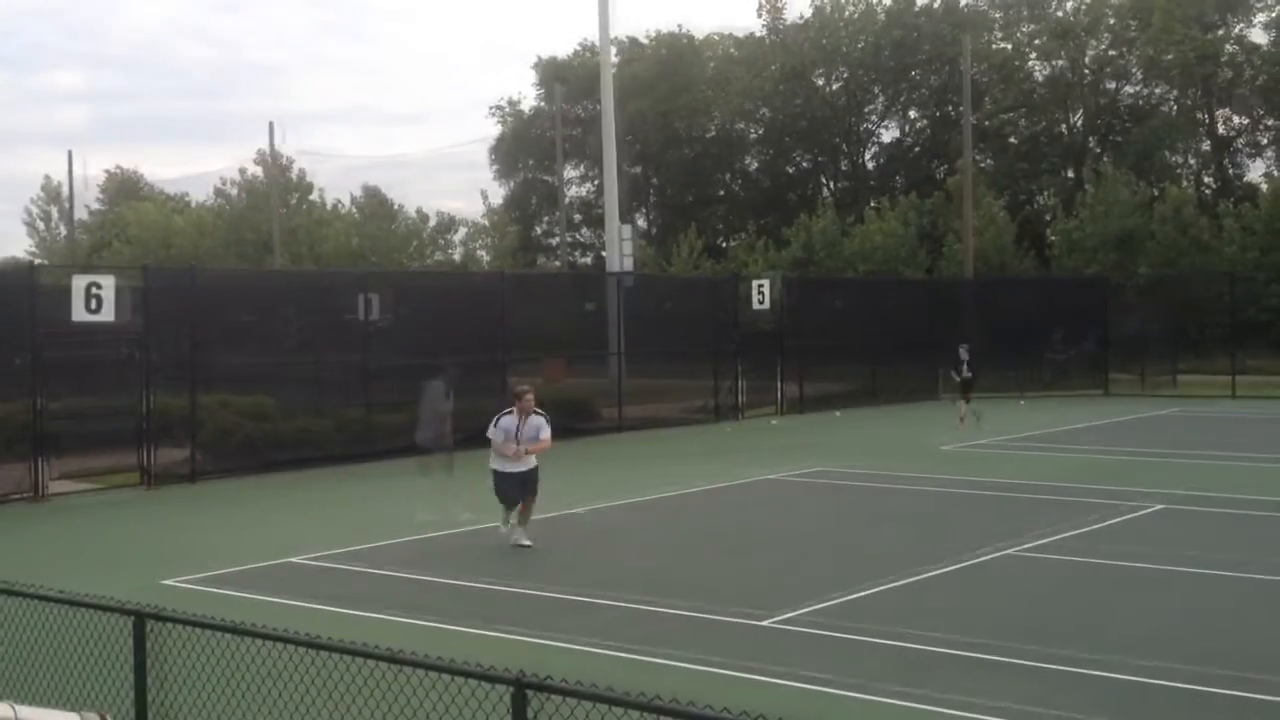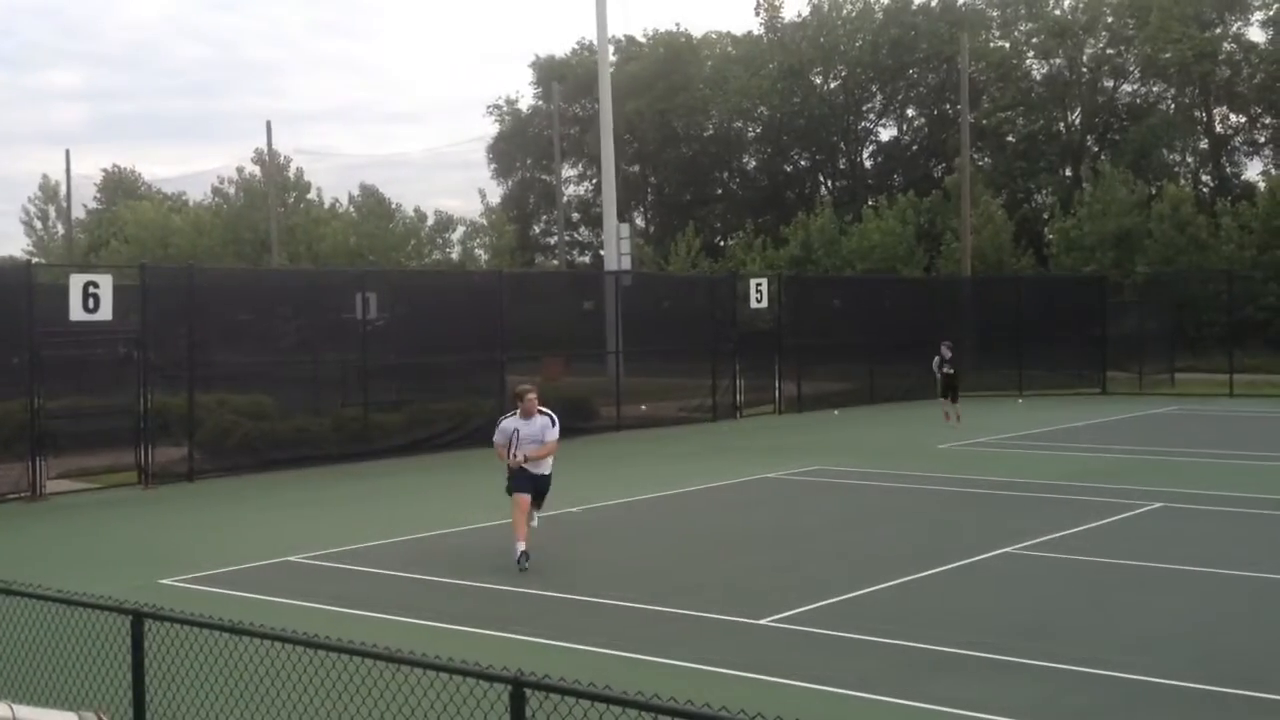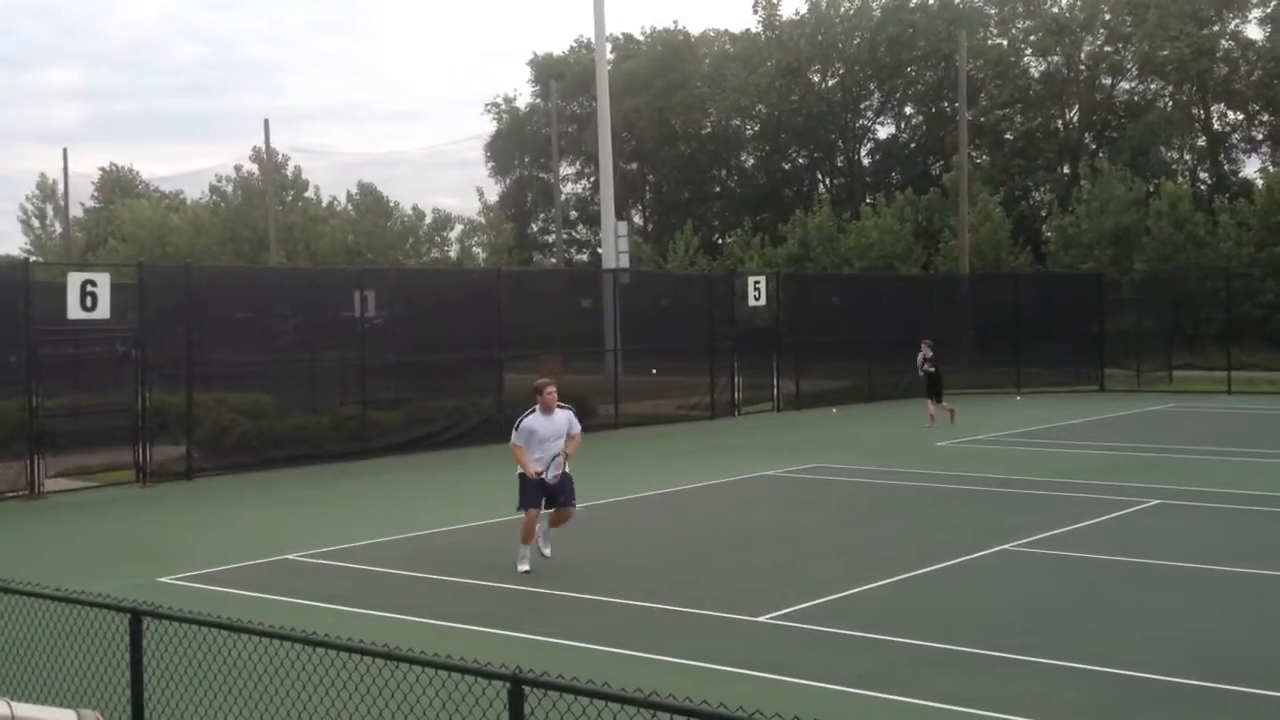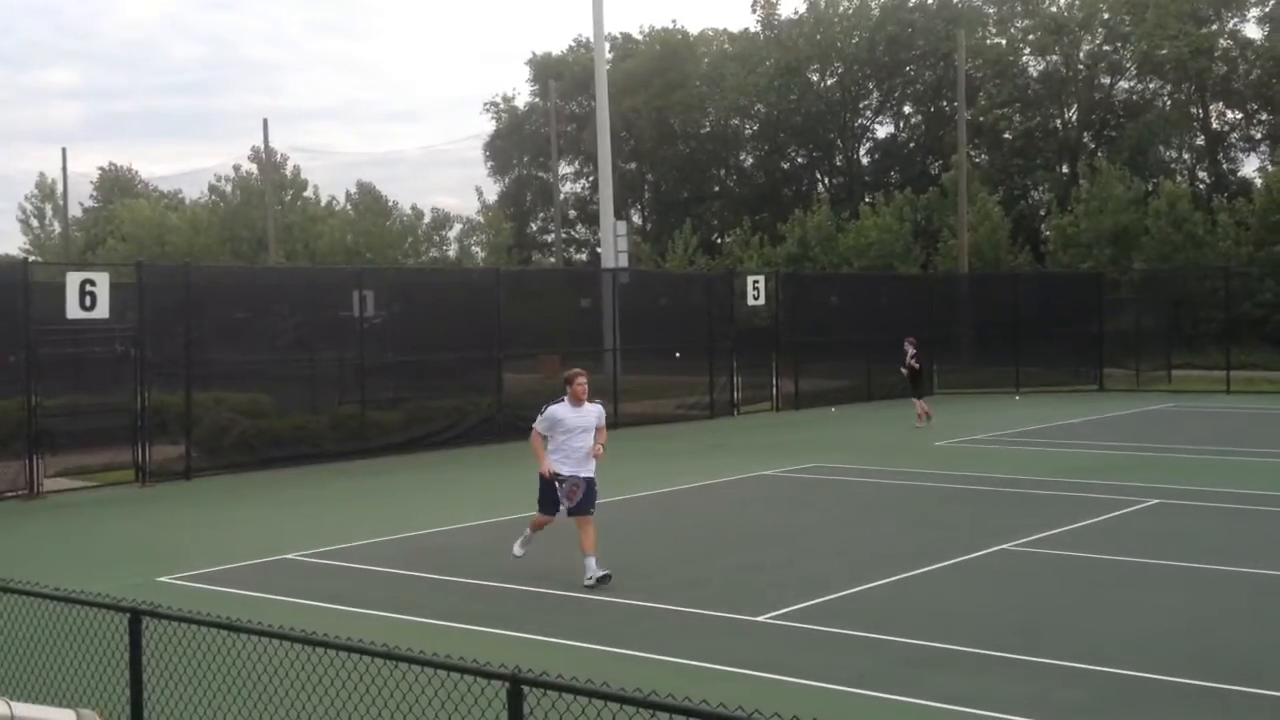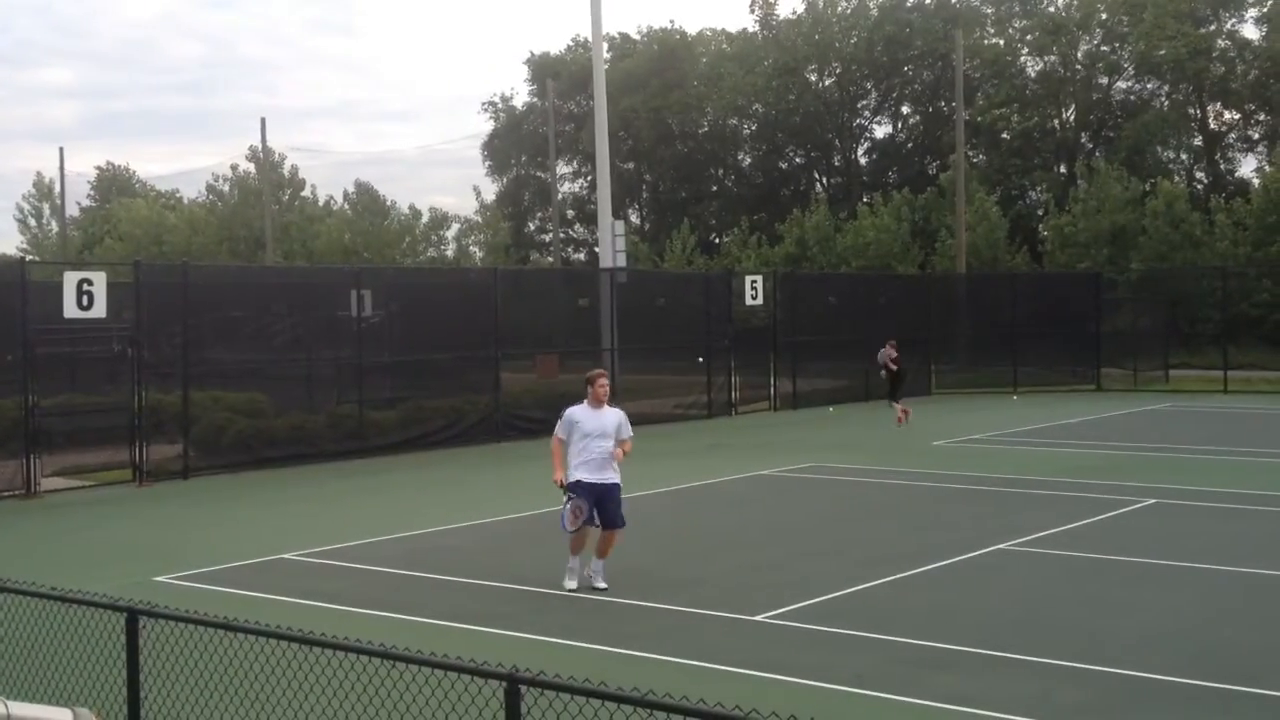
dt=0.2s
person 1, frame 1
left shoulder: (541, 418)
right shoulder: (502, 419)
left elbow: (546, 444)
right elbow: (495, 445)
left wrist: (525, 450)
right wrist: (510, 453)
left hip: (528, 465)
right hip: (504, 466)
left knee: (529, 501)
right knee: (510, 503)
left ankle: (519, 535)
right ankle: (506, 515)
person 1, frame 2
left shoulder: (548, 418)
right shoulder: (506, 422)
left elbow: (551, 448)
right elbow: (498, 446)
left wrist: (526, 457)
right wrist: (510, 459)
left hip: (542, 468)
right hip: (518, 467)
left knee: (536, 503)
right knee: (522, 502)
left ankle: (531, 513)
right ankle: (521, 551)
person 1, frame 3
left shoulder: (568, 413)
right shoulder: (527, 420)
left elbow: (575, 437)
right elbow: (516, 447)
left wrist: (565, 454)
right wrist: (528, 467)
left hip: (559, 471)
right hip: (532, 473)
left knee: (567, 510)
right knee: (532, 514)
left ankle: (544, 532)
right ankle: (523, 556)
person 1, frame 4
left shoulder: (596, 409)
right shoulder: (553, 410)
left elbow: (601, 429)
right elbow: (536, 436)
left wrist: (600, 445)
right wrist: (543, 462)
left hip: (584, 474)
right hip: (555, 471)
left knee: (586, 518)
right knee: (546, 517)
left ankle: (591, 571)
right ankle: (527, 536)
person 1, frame 5
left shoulder: (618, 415)
right shoulder: (573, 413)
left elbow: (627, 443)
right elbow: (557, 441)
left wrist: (621, 451)
right wrist: (558, 470)
left hip: (609, 480)
right hip: (580, 479)
left knee: (612, 529)
right knee: (582, 527)
left ankle: (595, 571)
right ankle: (573, 566)
